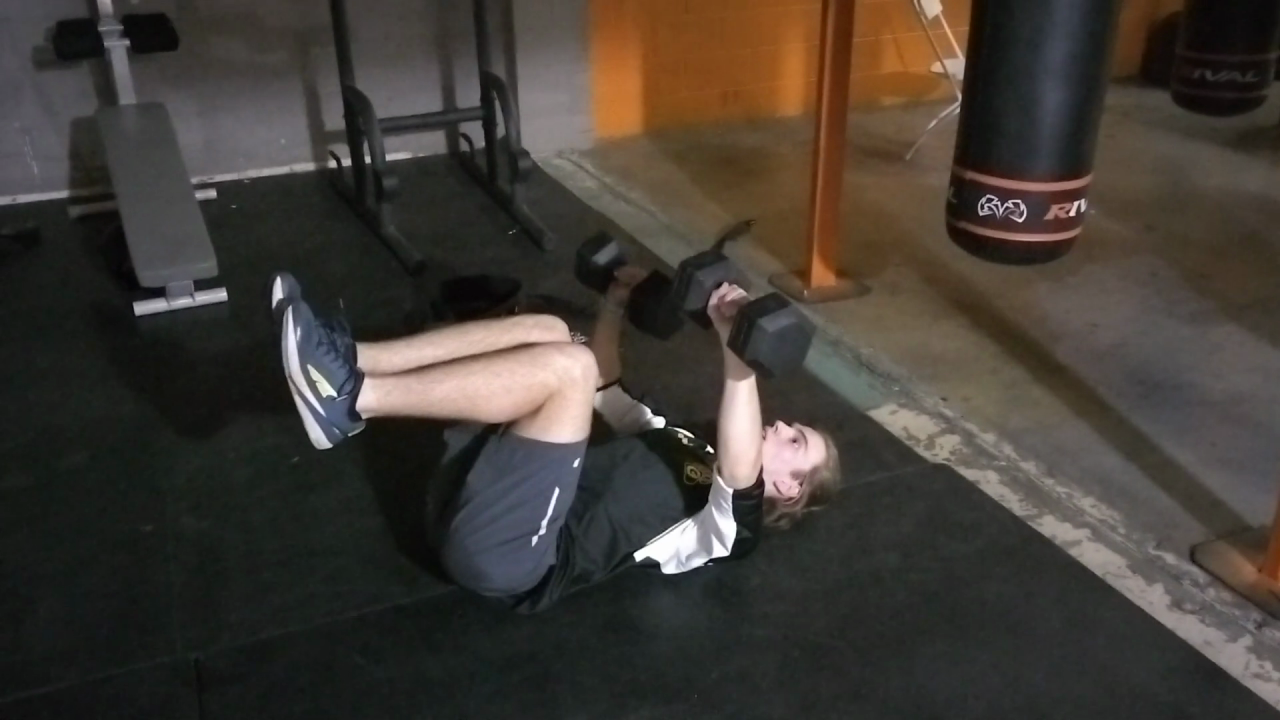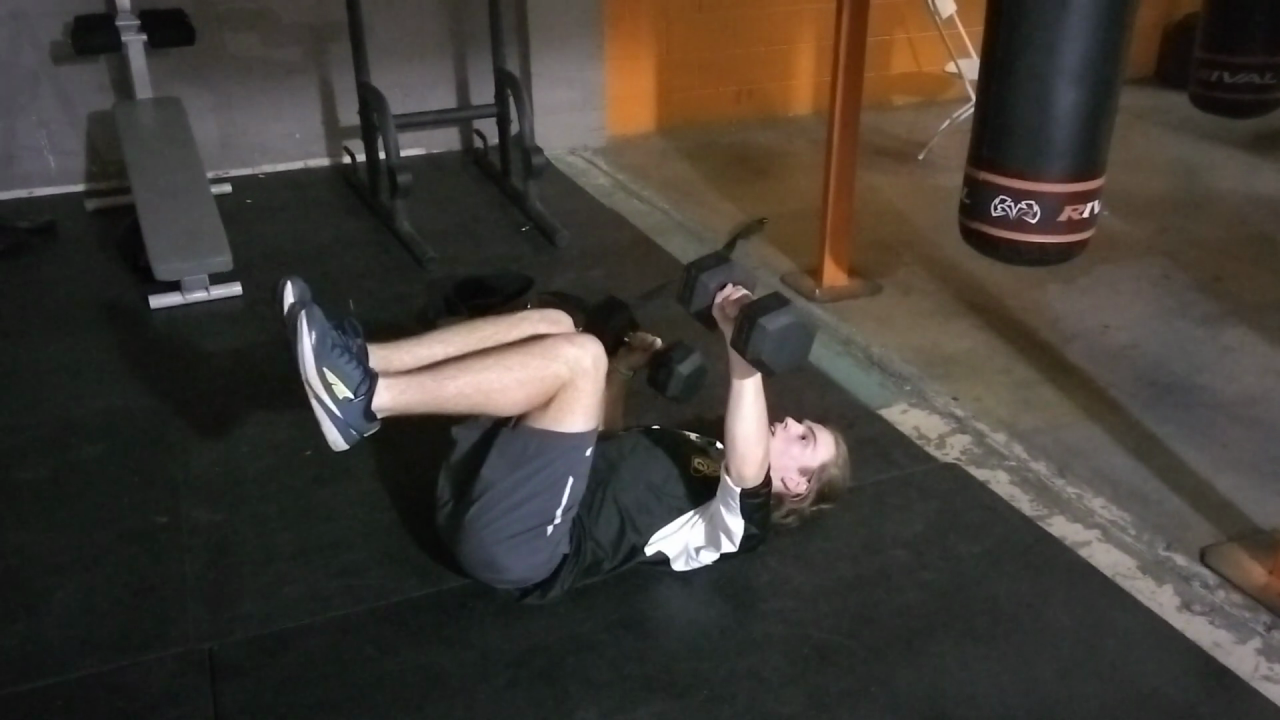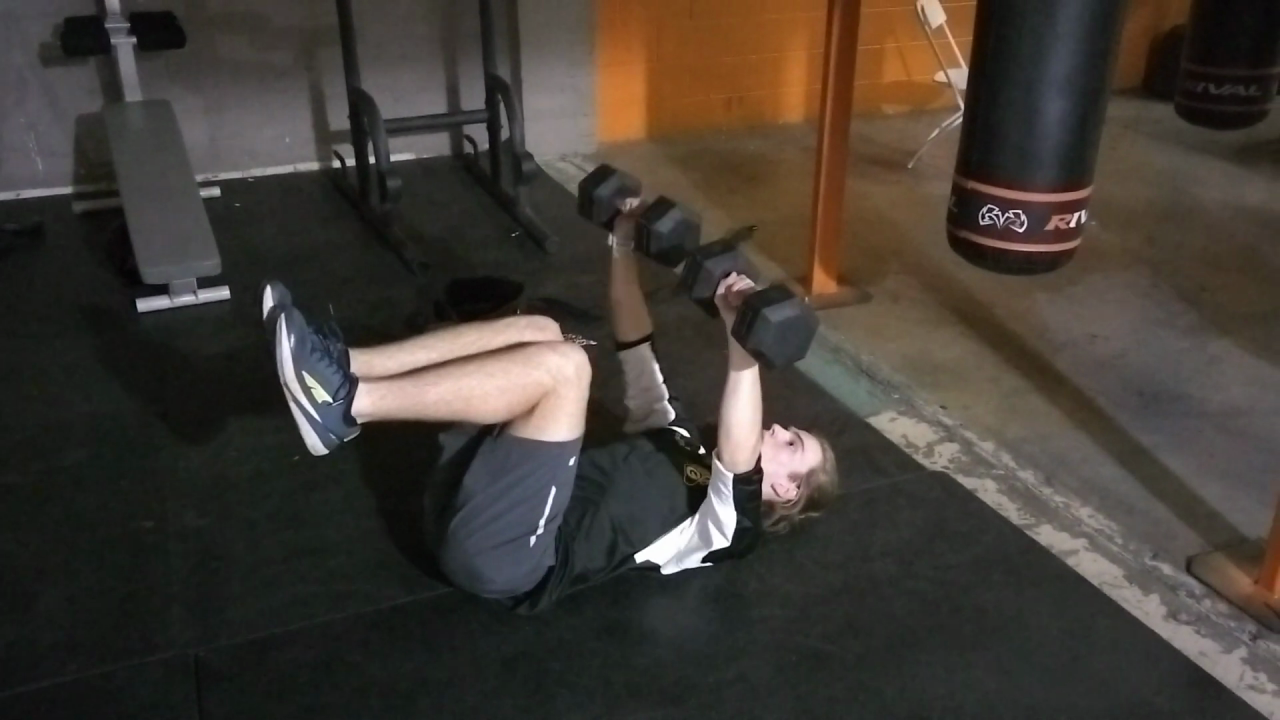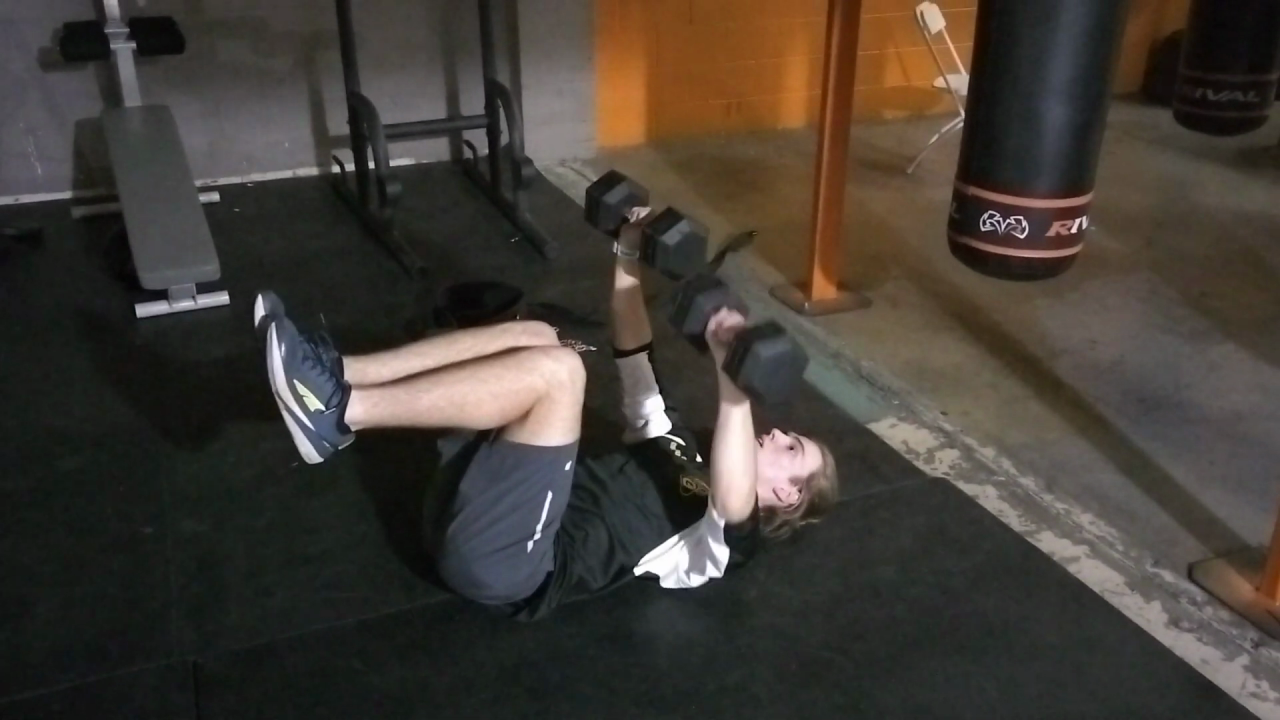
dt=0.7s
person 1, frame 1
left shoulder: (732, 523)
right shoulder: (676, 443)
left elbow: (740, 471)
right elbow: (605, 391)
left wrist: (738, 354)
right wrist: (614, 306)
left hip: (505, 547)
right hip: (472, 495)
left knee: (565, 365)
right knee: (545, 330)
left ankle: (351, 403)
right ankle: (348, 360)
person 1, frame 2
left shoulder: (739, 519)
right shoulder: (695, 448)
left elbow: (746, 469)
right elbow: (600, 438)
left wrist: (741, 352)
right wrist: (624, 368)
left hip: (515, 537)
right hip: (481, 492)
left knee: (579, 354)
right knee: (550, 323)
left ankle: (365, 404)
right ankle: (361, 362)
person 1, frame 3
left shoulder: (728, 522)
right shoulder: (678, 436)
left elbow: (738, 458)
right elbow: (633, 347)
left wrist: (742, 341)
right wrist: (622, 248)
left hip: (502, 549)
right hip: (475, 490)
left knee: (562, 364)
right knee: (538, 330)
left ankle: (344, 405)
right ankle: (342, 363)
person 1, frame 4
left shoulder: (722, 541)
right shoulder: (674, 442)
left elbow: (734, 505)
right elbow: (633, 353)
left wrist: (735, 375)
right wrist: (628, 256)
left hip: (500, 558)
right hip: (473, 505)
left knee: (556, 368)
right knee: (534, 336)
left ankle: (338, 414)
right ankle: (336, 373)
